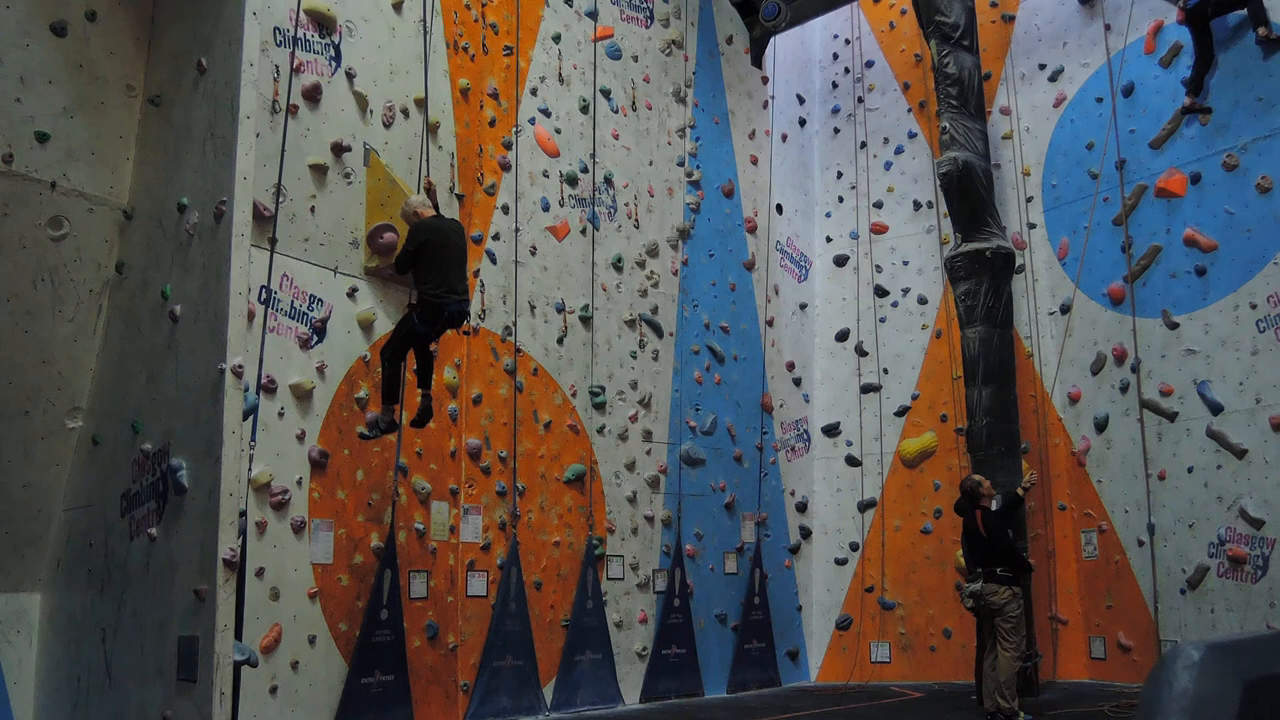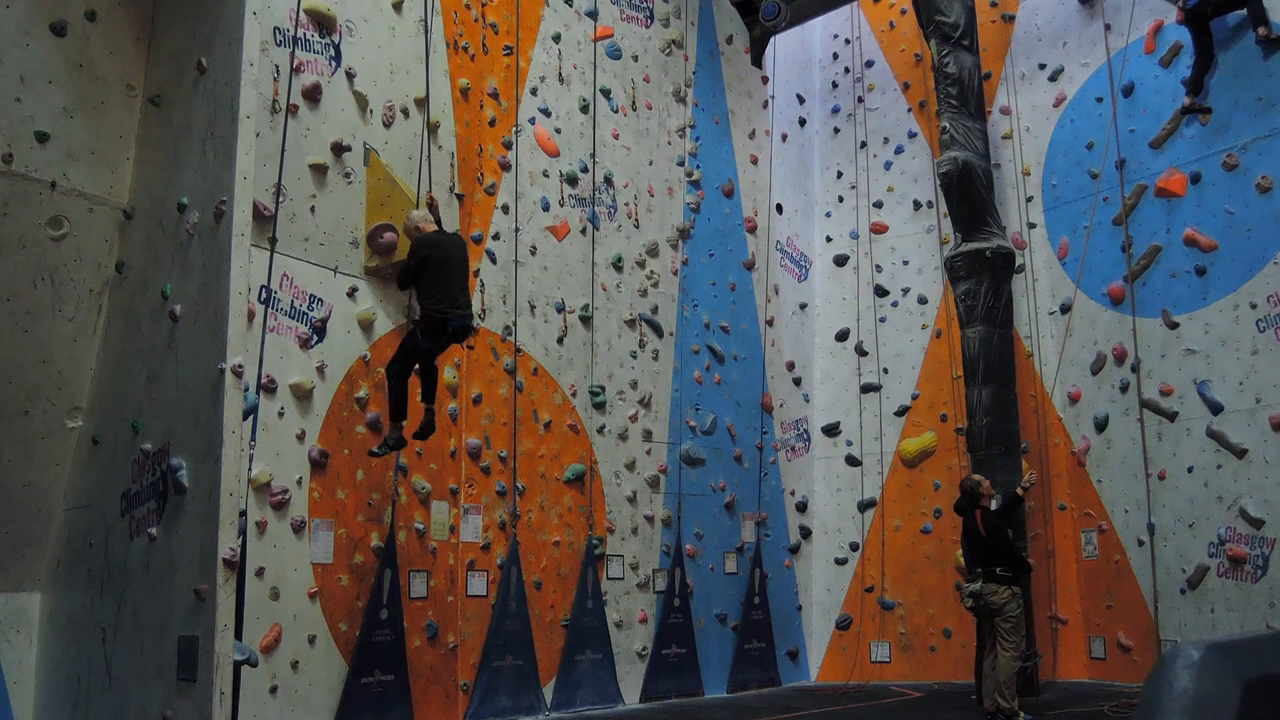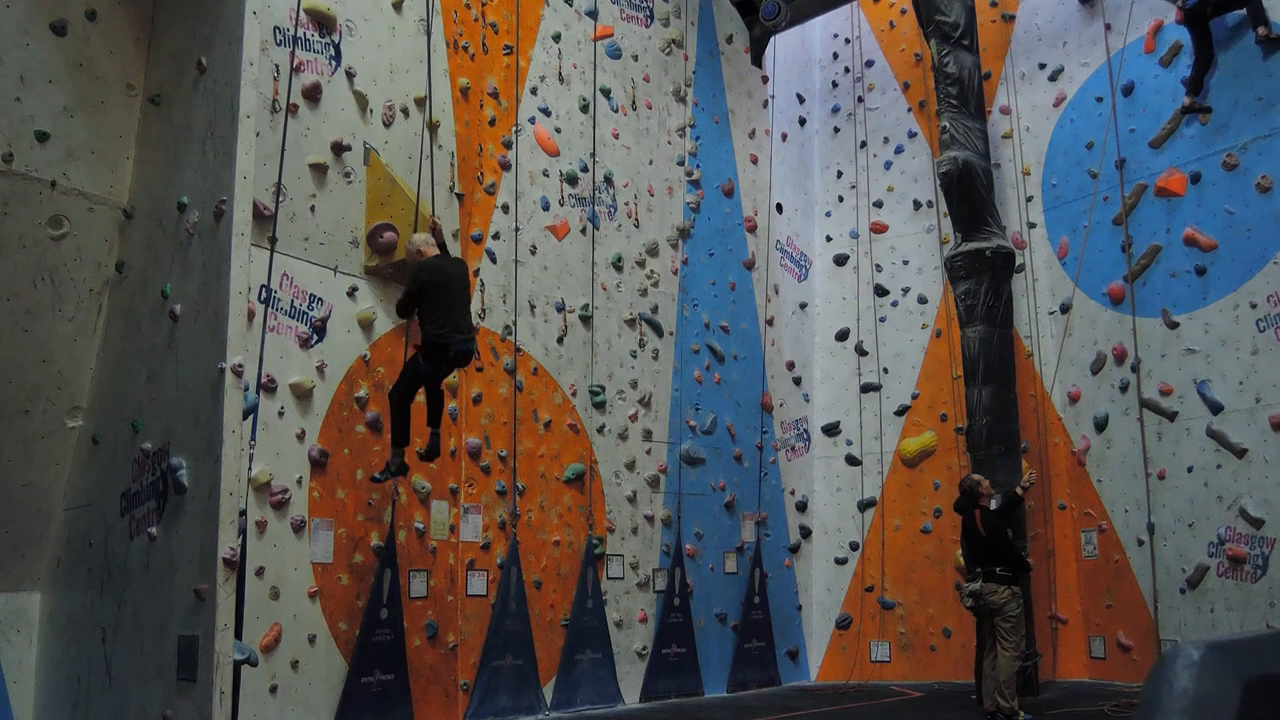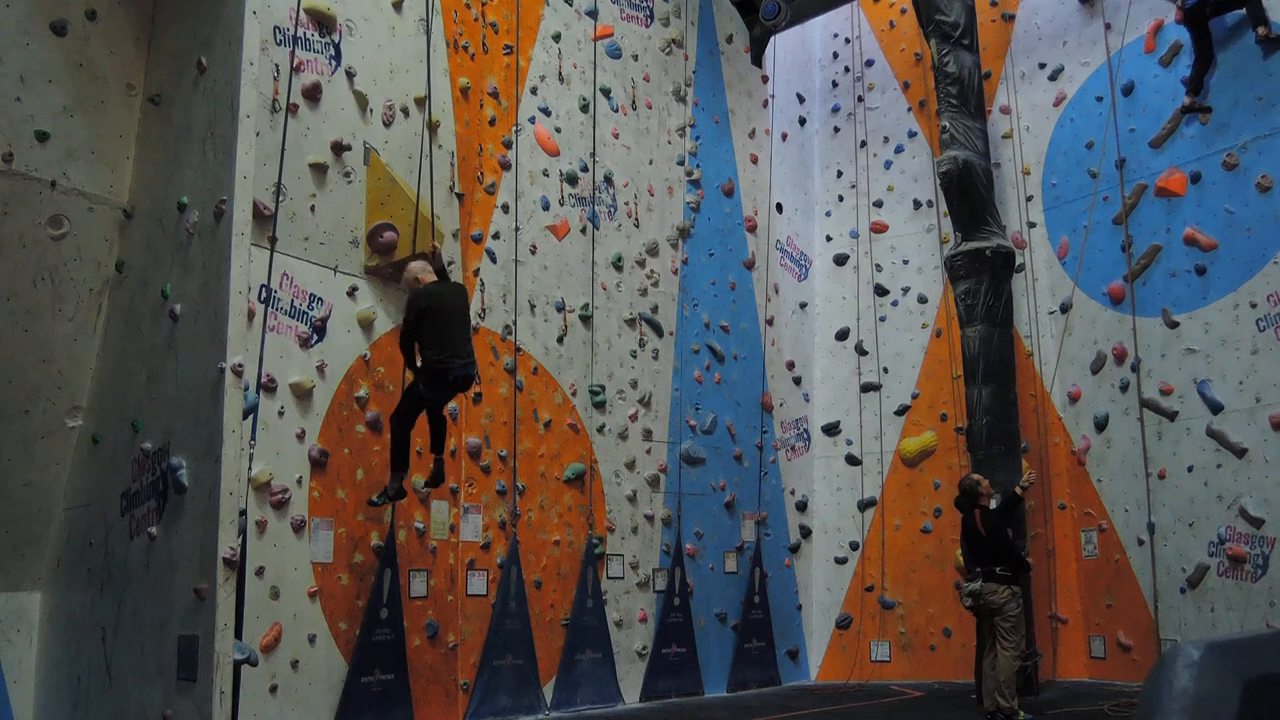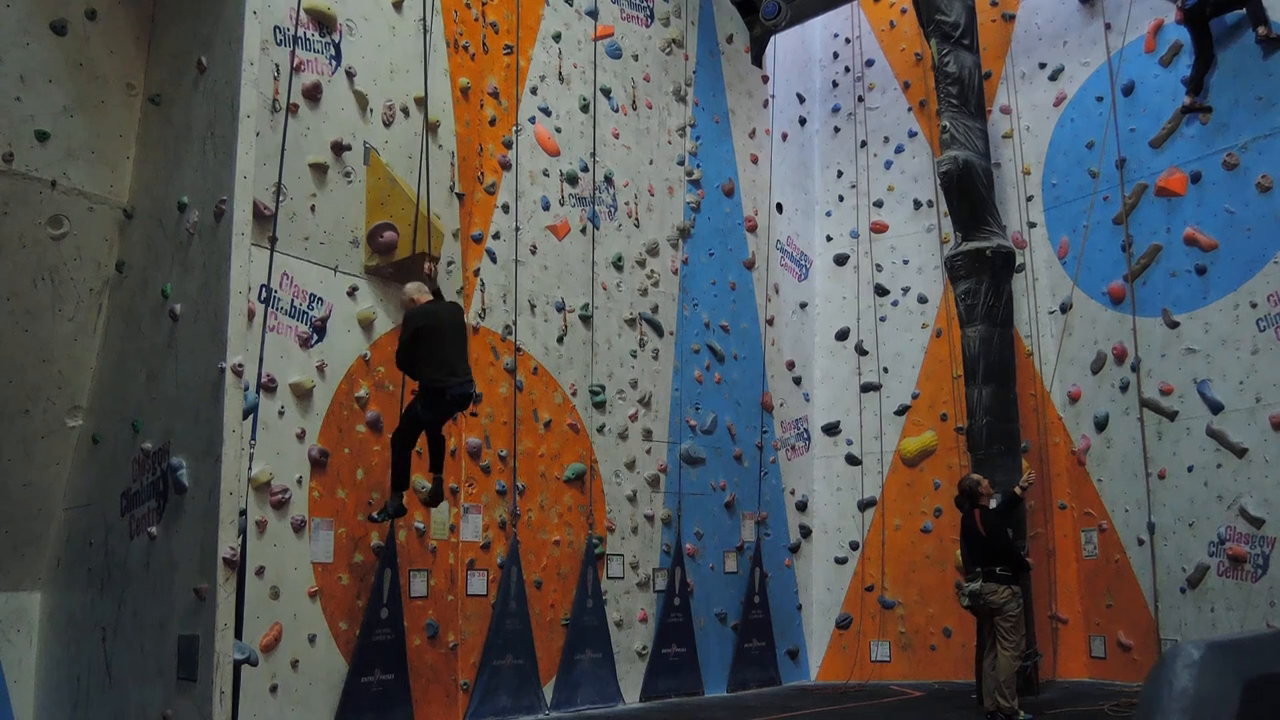
dt=0.2s
person 1, frame 1
left shoulder: (421, 229)
right shoulder: (455, 226)
left elbow: (400, 267)
left wrist: (413, 257)
right wrist: (434, 202)
left hip: (434, 307)
right hip: (459, 306)
left knee: (390, 354)
right knee: (422, 344)
left ankle: (386, 418)
right ankle: (425, 403)
person 1, frame 2
left shoulder: (422, 244)
right shoulder: (457, 241)
left elbow: (402, 282)
left wrist: (414, 270)
right wrist: (437, 216)
left hip: (437, 322)
right hip: (463, 321)
left knee: (396, 370)
right knee: (426, 358)
left ankle: (395, 435)
right ankle: (428, 418)
person 1, frame 3
left shoulder: (422, 269)
right shoulder: (460, 265)
left elbow: (403, 310)
left wrist: (406, 309)
right wrist: (440, 240)
left hip: (438, 347)
right hip: (466, 346)
left knee: (399, 396)
right knee: (432, 382)
left ankle: (397, 461)
right ankle: (433, 442)
person 1, frame 4
left shoulder: (419, 296)
right shoulder: (459, 291)
left elbow: (406, 340)
left wrist: (414, 366)
right wrist: (439, 265)
left hip: (438, 373)
right hip: (467, 371)
left knee: (400, 422)
right knee: (434, 408)
left ankle: (395, 486)
right ankle: (438, 469)
person 1, frame 5
left shoulder: (414, 315)
right shoulder: (455, 309)
left elbow: (402, 360)
left wrist: (417, 374)
right wrist: (434, 282)
left hip: (435, 391)
right hip: (465, 389)
left knee: (401, 440)
right knee: (433, 428)
left ankle: (395, 502)
right ankle: (436, 487)
person 2, frame 1
left shoulder: (972, 517)
right shoulder: (990, 520)
right elbow: (1009, 550)
left wrist: (1023, 489)
right wrist: (1028, 566)
left hip: (984, 588)
right hip: (1003, 589)
left knee: (992, 652)
right knee: (1010, 650)
person 2, frame 2
left shoulder: (972, 516)
right shoulder: (990, 520)
left elbow: (1002, 512)
right elbow: (1009, 550)
left wrist: (1023, 488)
right wrist: (1028, 566)
left hip: (983, 588)
right hip: (1003, 589)
left knee: (992, 651)
right knee: (1010, 650)
person 2, frame 3
left shoulder: (971, 516)
right shoulder: (989, 520)
left elbow: (1001, 512)
right elbow: (1008, 550)
left wrist: (1022, 489)
right wrist: (1027, 566)
left hip: (983, 588)
right hip: (1002, 588)
left knee: (991, 651)
right knee: (1009, 650)
person 2, frame 4
left shoulder: (971, 517)
right shoulder: (988, 519)
right elbow: (1008, 549)
left wrist: (1021, 488)
right wrist: (1026, 565)
left hip: (983, 587)
right hip: (1002, 588)
left knee: (991, 650)
right knee: (1009, 650)
person 2, frame 5
left shoulder: (971, 516)
right shoulder: (989, 519)
right elbow: (1008, 549)
left wrist: (1021, 488)
right wrist: (1026, 565)
left hip: (983, 587)
right hip: (1002, 587)
left knee: (992, 650)
right knee: (1009, 649)
